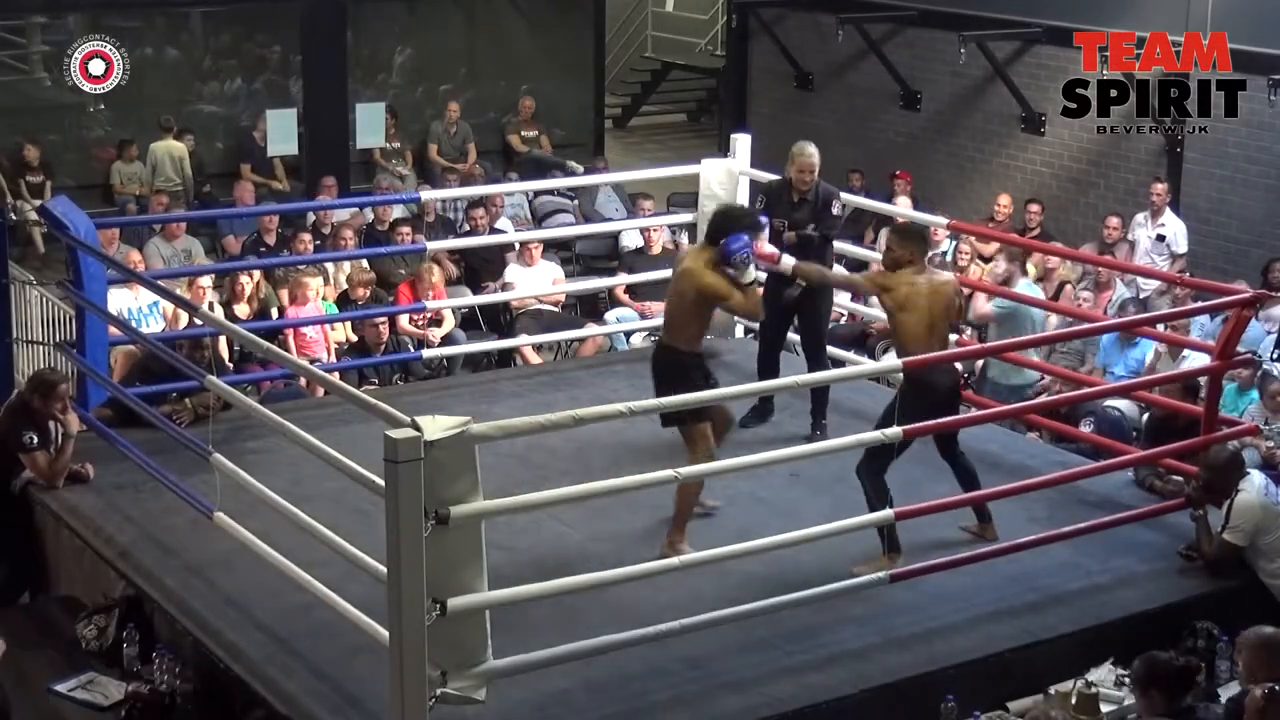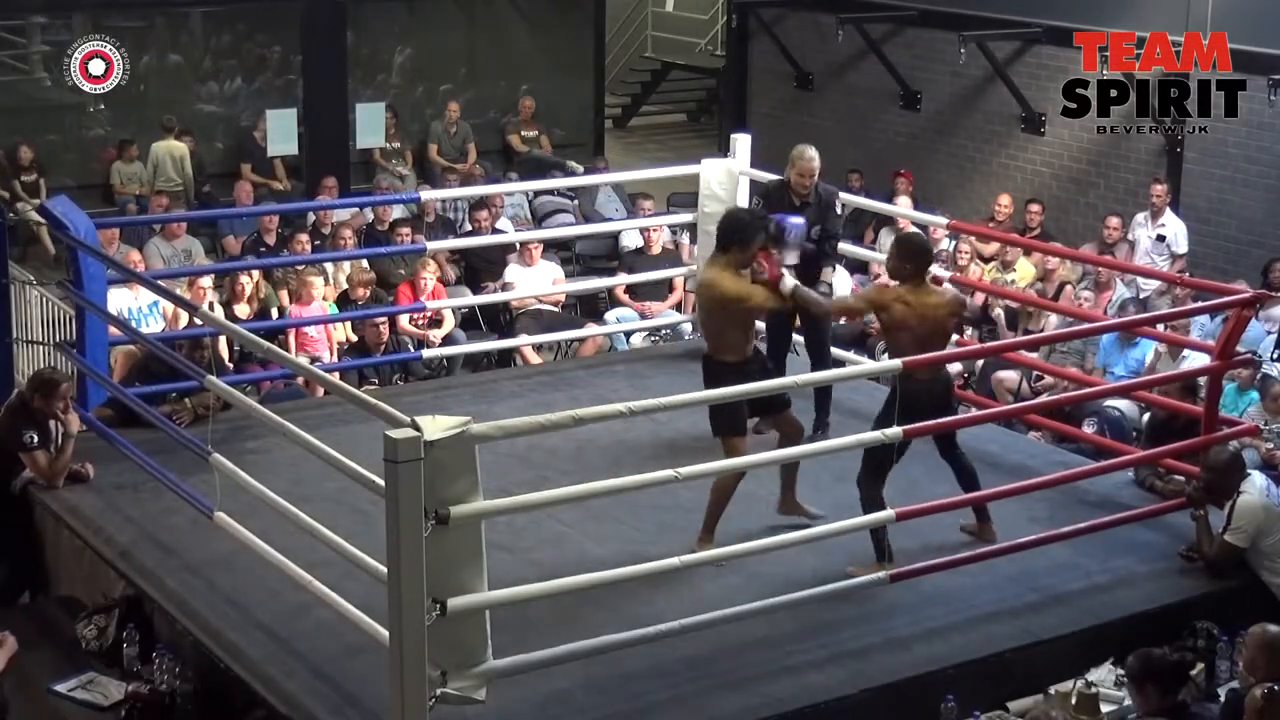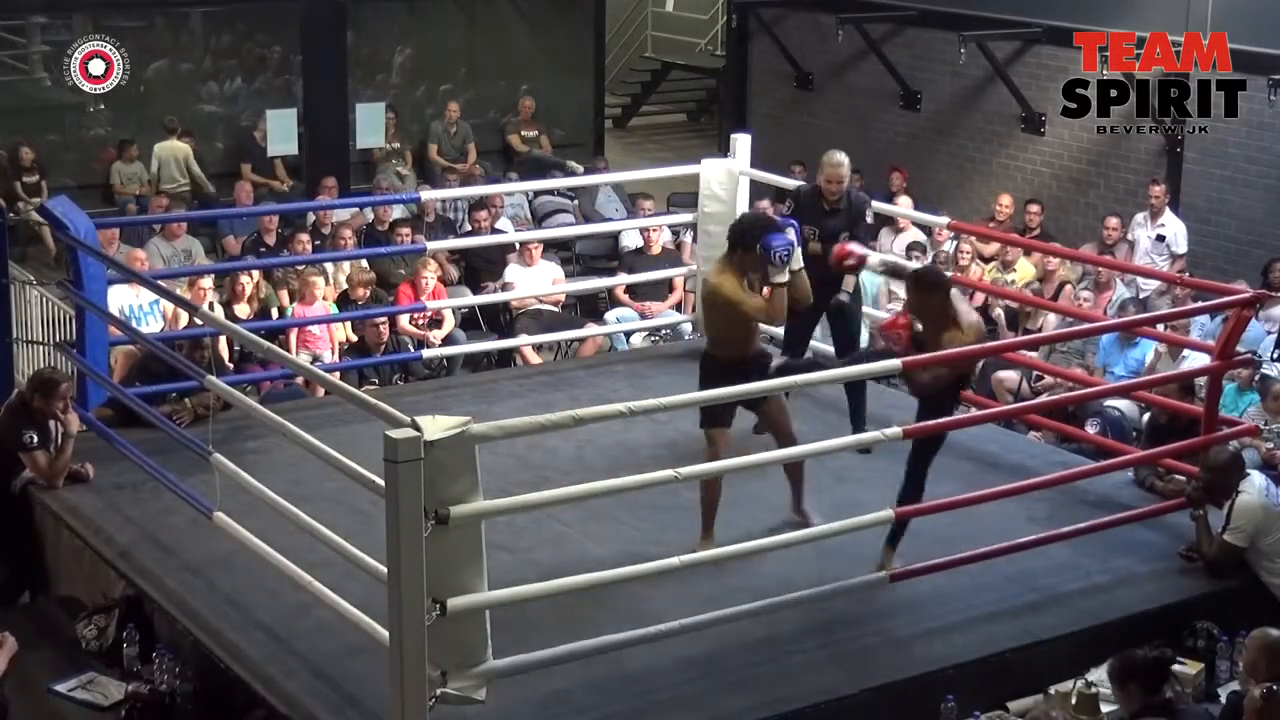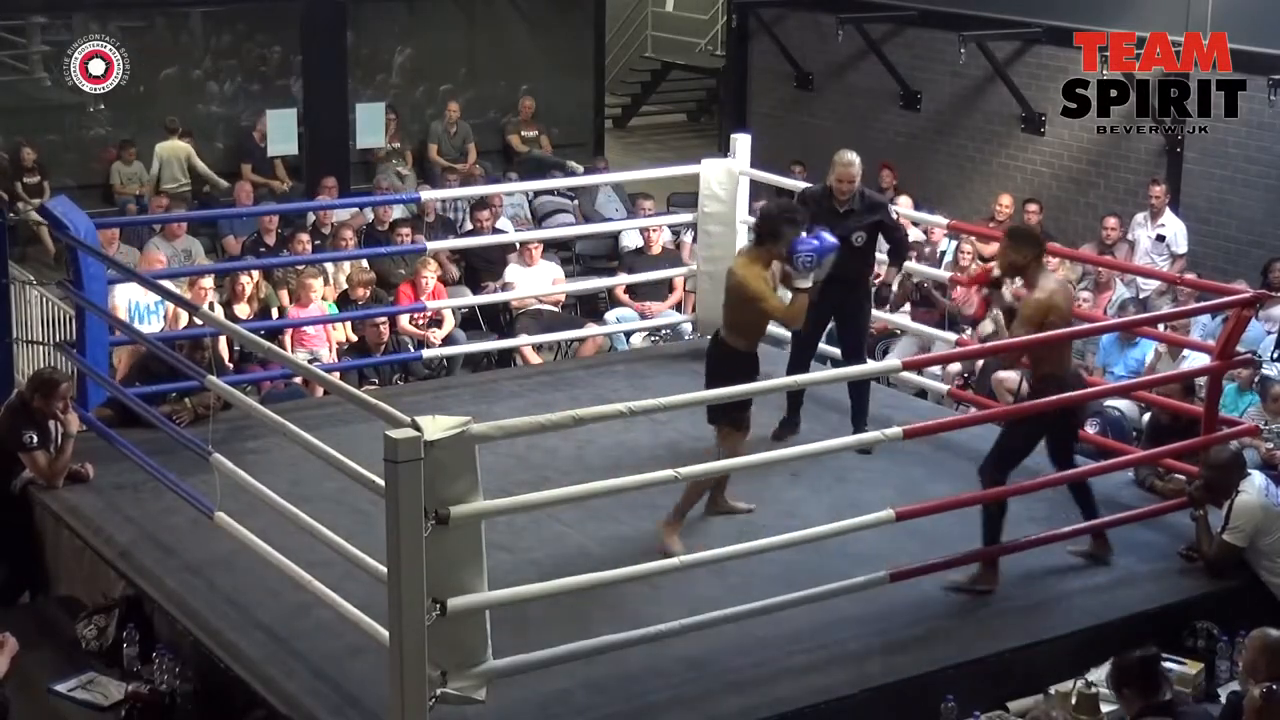
dt=0.5s
person 1, frame 1
left shoulder: (700, 256)
right shoulder: (703, 275)
left elbow: (734, 285)
right elbow: (753, 311)
left wrist: (744, 268)
right wrist: (747, 269)
left hip: (686, 356)
right hip: (677, 362)
left knee: (723, 421)
right knee: (703, 450)
left ankle: (692, 497)
right ankle: (675, 542)
person 1, frame 2
left shoulder: (730, 268)
right shoulder: (720, 283)
left elbow: (776, 291)
right elbow: (775, 302)
left hip: (751, 360)
right hip: (725, 372)
left knee: (792, 430)
right knee: (738, 461)
left ankle: (788, 499)
right ankle: (704, 540)
person 1, frame 3
left shoulder: (756, 267)
right shoulder: (719, 284)
left elbow: (805, 300)
right elbow: (774, 316)
left wrist: (794, 259)
right wrist: (779, 272)
left hip: (754, 360)
right hip: (720, 369)
left knee: (787, 437)
right knee: (718, 457)
left ankle: (798, 505)
right ankle: (707, 536)
person 1, frame 4
left shoulder: (760, 260)
right shoulder: (747, 275)
right elbow: (793, 320)
left wrist: (814, 270)
right wrist: (803, 277)
left hip: (741, 353)
right hip: (729, 360)
left knee: (734, 435)
right knee: (730, 450)
left ankle: (718, 499)
right ankle: (672, 524)
person 2, frame 1
left shoulder: (889, 281)
right shoulder: (949, 282)
left elbow: (830, 279)
left wrist: (778, 261)
left hip: (920, 385)
right hip: (949, 377)
left knee: (870, 468)
right knee: (952, 451)
left ankle: (891, 555)
right ankle: (986, 524)
person 2, frame 2
left shoulder: (885, 297)
right shoulder: (951, 298)
left elbow: (832, 309)
left hip: (909, 394)
right hip: (941, 384)
left knee: (870, 479)
right knee: (953, 452)
left ankle: (883, 561)
right ankle: (984, 524)
person 2, frame 3
left shoulder: (966, 336)
right shoulder: (941, 294)
left elbow: (924, 384)
right elbow: (903, 270)
left wrist: (901, 352)
right wrist: (868, 260)
left hip: (943, 390)
left knee: (917, 468)
right knee: (850, 365)
left ankle: (890, 547)
person 2, frame 4
left shoulder: (1039, 299)
right shoulder: (1055, 282)
left elbow: (1008, 356)
right elbow: (1022, 321)
right wrist: (998, 297)
left hip: (1049, 393)
right hip: (1069, 385)
left knee: (993, 472)
right knee: (1065, 465)
left ankle: (988, 570)
right ankle: (1099, 543)
person 3, frame 1
left shoulder: (828, 197)
right shoulder: (771, 191)
left elbow: (821, 246)
left wrist: (800, 284)
right wrist: (795, 236)
left hip: (814, 285)
right hip: (778, 281)
left knee: (815, 351)
right knee: (769, 344)
left ankle: (819, 420)
right ankle: (764, 405)
person 3, frame 2
left shoulder: (829, 197)
right shoulder: (770, 193)
left elbow: (830, 244)
left wrist: (824, 283)
left hip: (815, 283)
left knee: (820, 352)
right knee: (776, 349)
left ankle: (821, 420)
person 3, frame 3
left shoulder: (860, 204)
right shoulder: (801, 197)
left wrist: (845, 292)
right wrist: (822, 249)
left hip: (844, 288)
right hip: (806, 286)
left knee: (851, 358)
right knee: (792, 350)
left ankle: (859, 426)
person 3, frame 4
left shoulder: (875, 205)
right shoulder: (810, 198)
left elbow: (900, 244)
left wrist: (887, 283)
left hip: (855, 291)
right hip: (816, 289)
left knee: (855, 359)
right knee: (800, 353)
left ankle: (860, 427)
right ankle: (792, 417)
person 4, frame 1
left shoulder: (42, 412)
right shoulder: (20, 424)
left elbow: (51, 461)
right elbow: (53, 479)
left wrist: (74, 470)
right wrist: (70, 434)
left knee: (28, 561)
right knee: (21, 567)
person 4, frame 2
left shoulder: (41, 412)
right shoulder: (20, 424)
left elbow: (51, 462)
right elbow: (53, 479)
left wrist: (74, 470)
right wrist: (70, 434)
left knee: (29, 562)
right knee: (23, 568)
person 4, frame 3
left shoulder: (41, 412)
right shoulder: (20, 424)
left elbow: (51, 462)
right elbow: (53, 479)
left wrist: (74, 470)
right wrist: (70, 434)
left knee: (28, 563)
right knee: (23, 569)
person 4, frame 4
left shoulder: (41, 413)
right shoulder: (20, 423)
left elbow: (51, 462)
right elbow: (52, 479)
left wrist: (74, 470)
right wrist: (70, 434)
left knee: (29, 563)
right knee: (23, 568)
